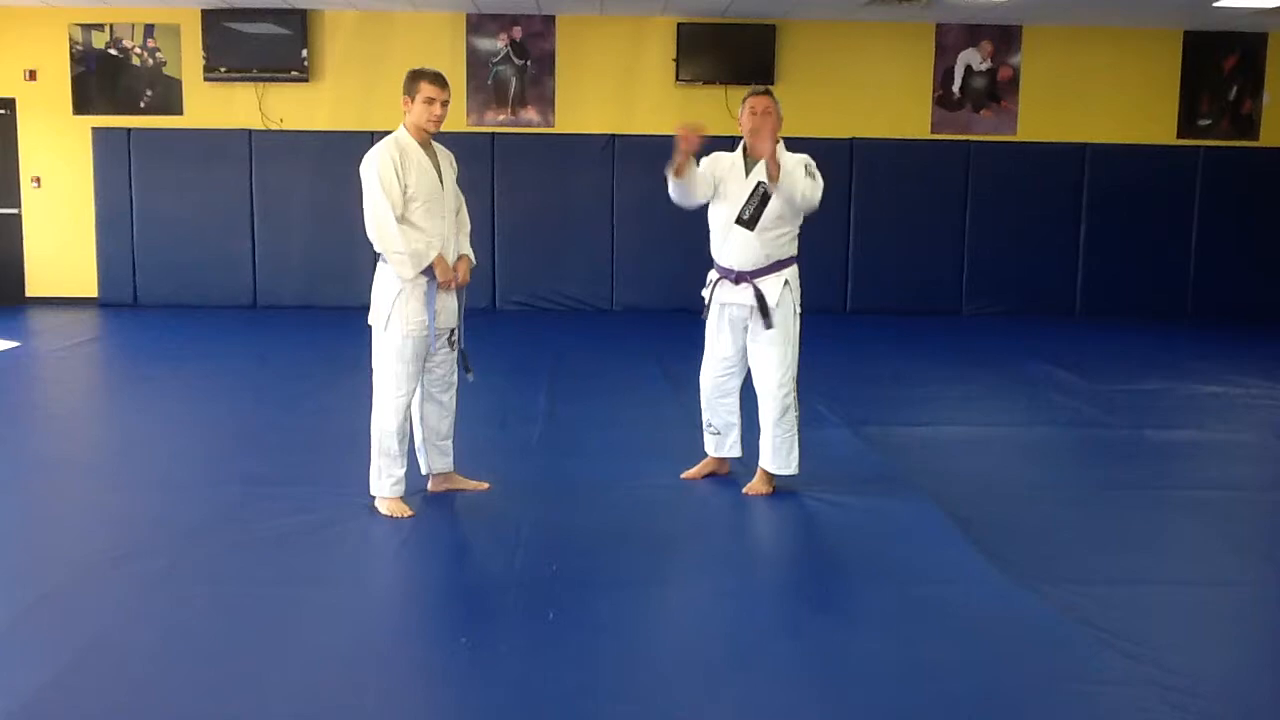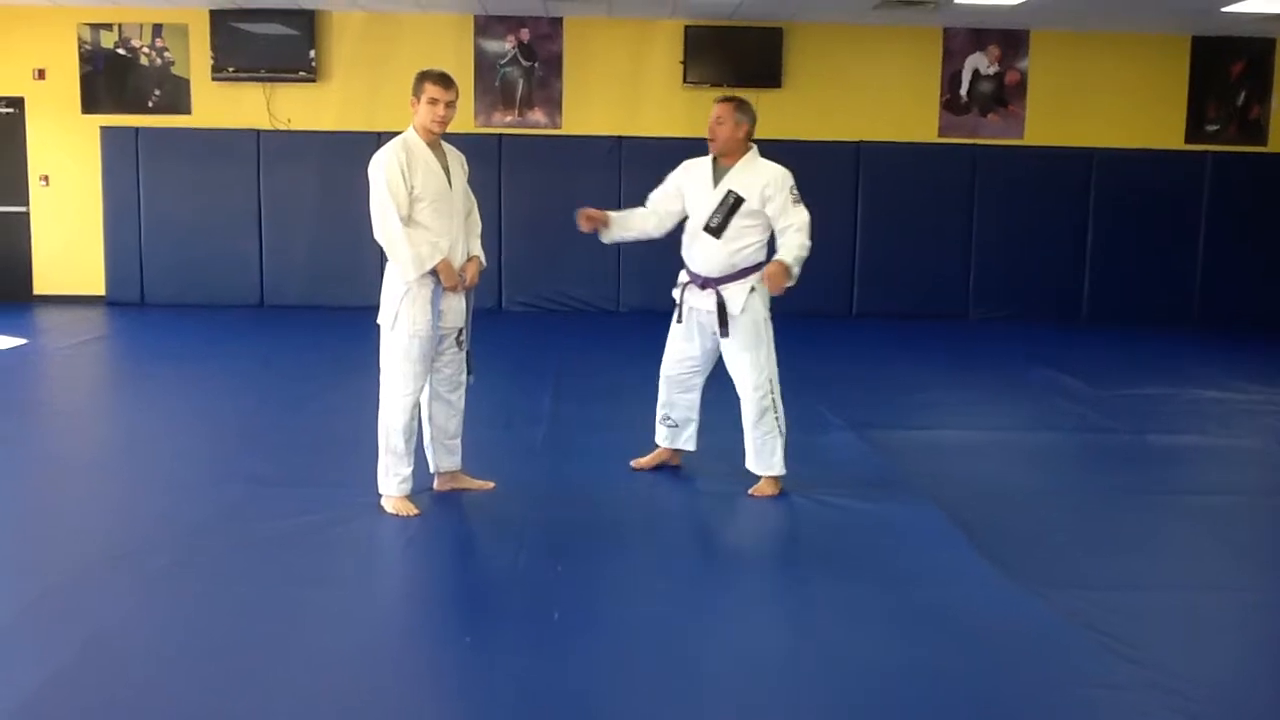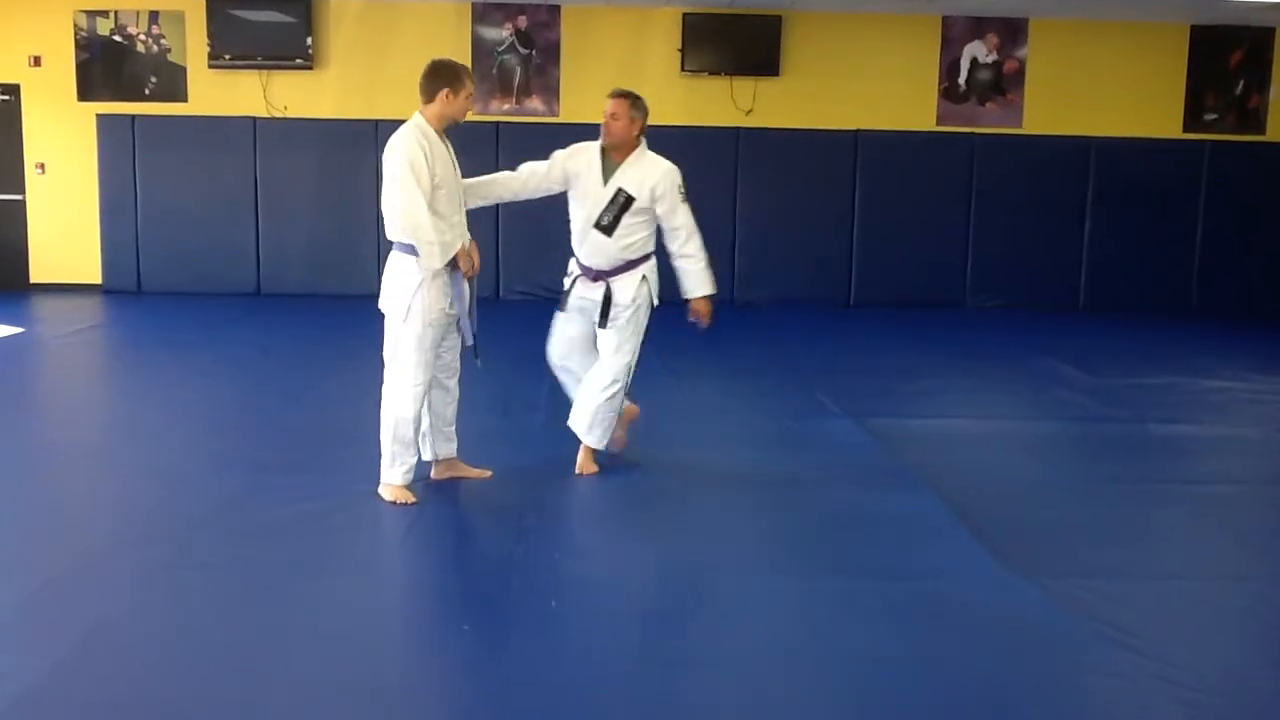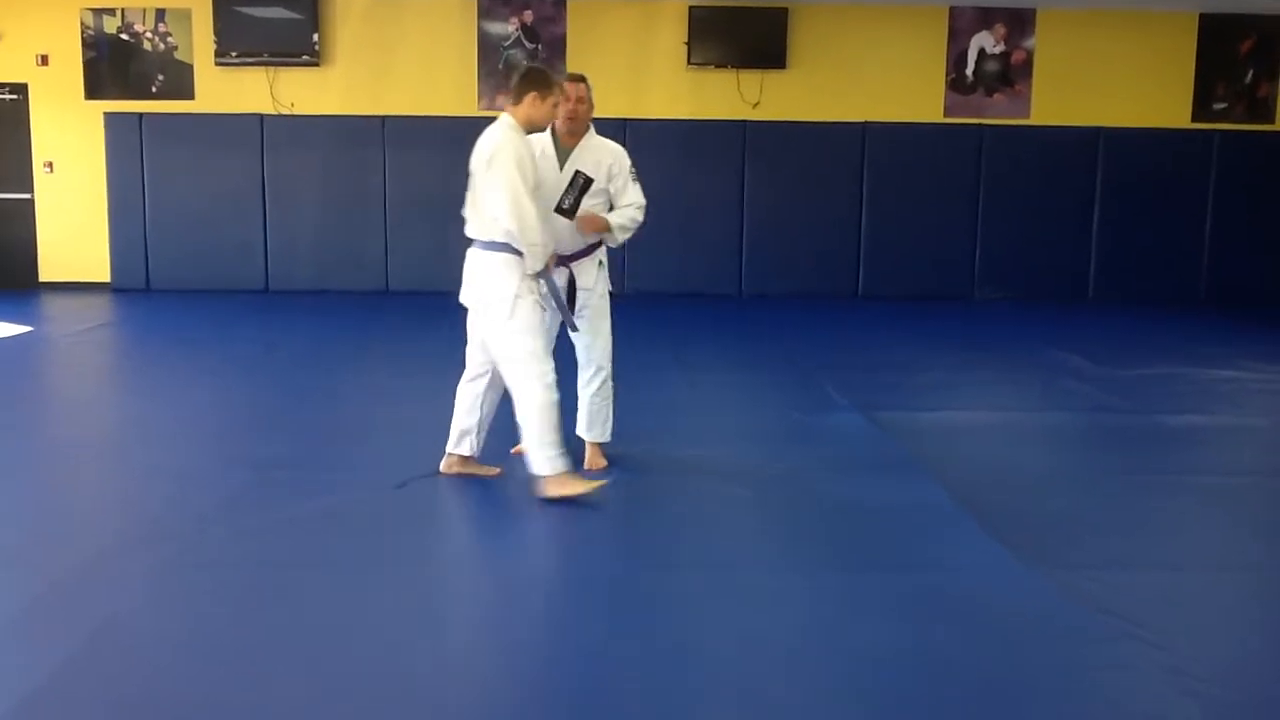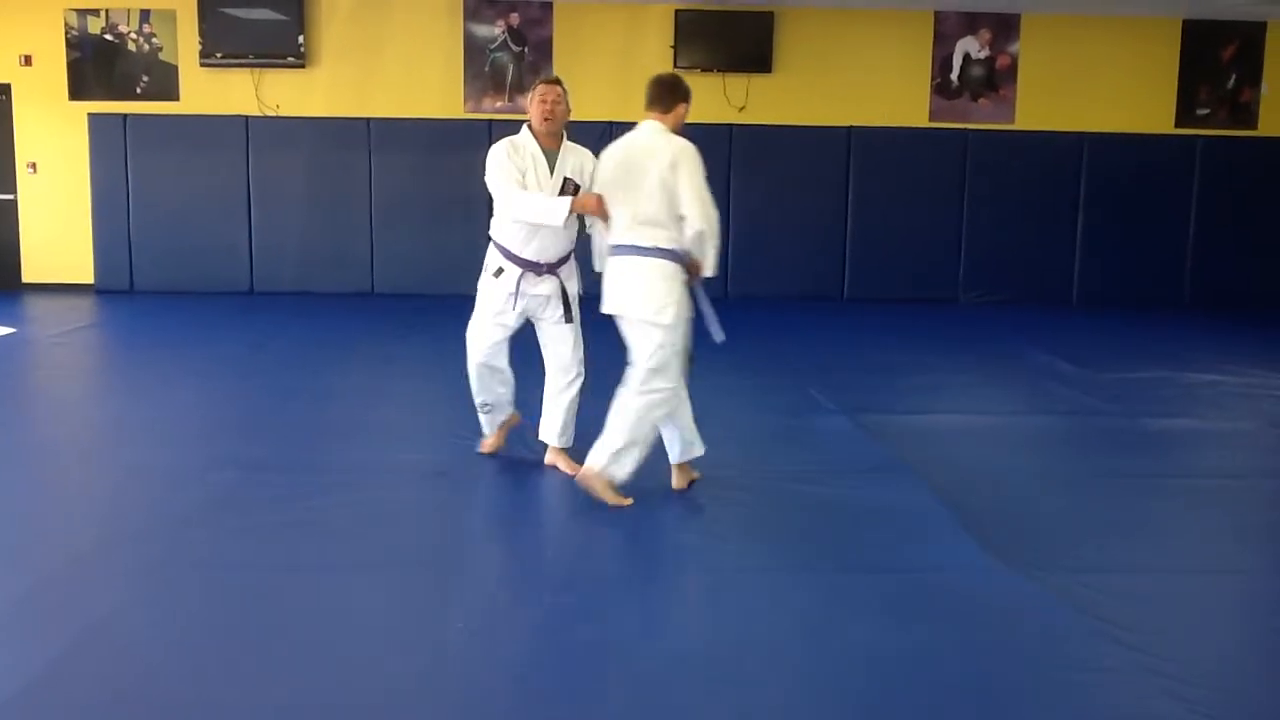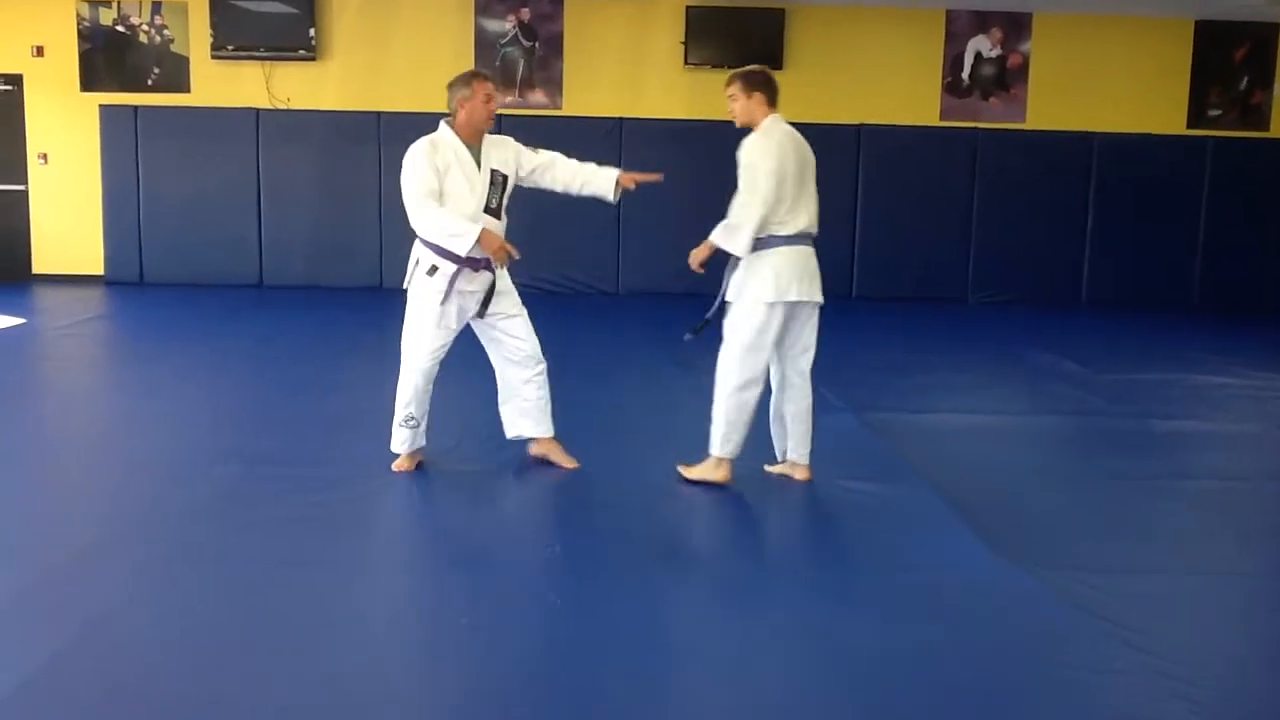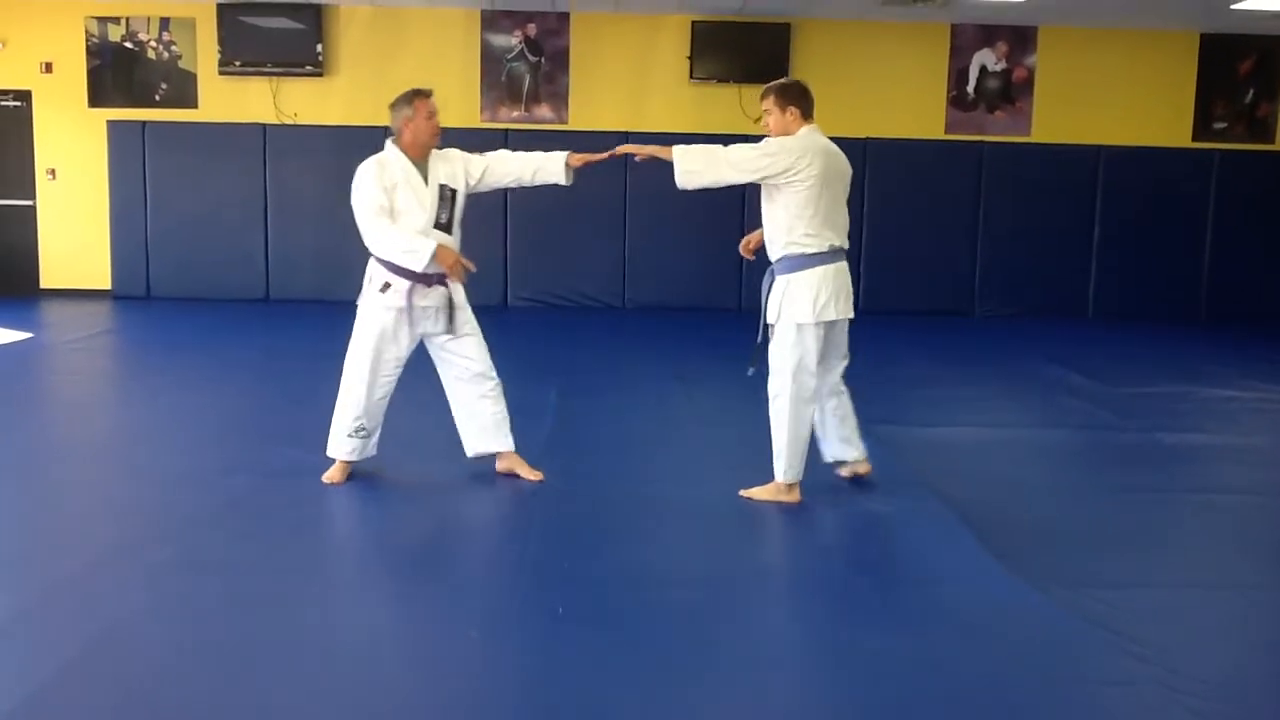
dt=0.7s
person 1, frame 1
left shoulder: (444, 157)
right shoulder: (385, 156)
left elbow: (457, 213)
right elbow: (382, 227)
left wrist: (463, 257)
right wrist: (433, 262)
left hip: (443, 289)
right hip: (404, 288)
left knee: (441, 385)
right knee: (395, 393)
left ankle: (440, 471)
right ankle: (386, 489)
person 1, frame 2
left shoulder: (455, 158)
right shoulder: (393, 157)
left elbow: (469, 215)
right elbow: (389, 227)
left wrist: (474, 258)
right wrist: (437, 265)
left hip: (453, 290)
right hip: (413, 288)
left knee: (450, 385)
right knee: (403, 391)
left ankle: (448, 469)
right ankle: (394, 487)
person 1, frame 3
left shoulder: (439, 141)
right shoulder: (408, 143)
right elbow: (412, 216)
left wrist: (466, 245)
right wrist: (455, 252)
left hip: (446, 274)
right hip: (416, 275)
left knee: (444, 374)
right knee: (409, 379)
left ankle: (443, 458)
right ankle: (394, 476)
person 1, frame 4
left shoulder: (501, 137)
right shoulder: (508, 143)
right elbow: (515, 216)
left wrist: (536, 254)
right wrist: (541, 257)
left hip: (491, 265)
right hip: (504, 270)
left knee: (485, 367)
right knee: (532, 372)
left ankle: (458, 453)
right ankle: (554, 475)
person 1, frame 5
left shoulder: (613, 152)
right shoulder: (679, 150)
left elbow: (602, 220)
right elbow: (699, 218)
right wrist: (700, 262)
left hip: (620, 271)
right hip: (658, 274)
left knee: (665, 371)
right knee: (654, 381)
left ankle: (683, 463)
right ankle: (601, 469)
person 1, frame 6
left shoulder: (761, 141)
right shoulder: (796, 141)
left elbow: (752, 205)
left wrist: (711, 244)
left hip: (768, 265)
right hip: (800, 261)
left knee: (740, 365)
right knee: (794, 369)
left ankle: (719, 461)
right ankle: (797, 459)
person 1, frame 7
left shoulder: (789, 151)
right shoulder: (833, 155)
left elbow: (725, 160)
left wrist: (656, 150)
right wrist: (770, 232)
left hip: (804, 281)
right hip: (832, 274)
left knee: (790, 382)
right knee: (826, 376)
left ankle: (786, 482)
right ankle: (853, 456)
person 2, frame 1
left shoulder: (797, 165)
right shoulder: (718, 164)
left elbow: (803, 198)
right elbow: (686, 191)
left wrist: (774, 165)
right wrist: (684, 156)
left hip: (773, 290)
right hip: (724, 288)
left knee: (775, 383)
right knee: (716, 377)
left ankle: (768, 468)
right ankle: (718, 456)
person 2, frame 2
left shoulder: (771, 176)
right shoulder: (691, 171)
left elbow: (795, 231)
right elbow: (655, 217)
left wrist: (783, 265)
right wrist: (607, 220)
left hip: (742, 296)
right hip: (694, 293)
left knee: (755, 384)
right knee: (677, 372)
left ankle: (770, 471)
right ankle: (670, 448)
person 2, frame 3
left shoulder: (660, 173)
right shoulder: (577, 157)
left elbow: (682, 234)
right elbow: (525, 181)
left wrist: (699, 291)
right wrist: (465, 188)
left hip: (629, 284)
right hip: (584, 279)
left knee: (612, 366)
right knee: (563, 353)
left ankle: (588, 443)
right ankle: (620, 410)
person 2, frame 4
left shoulder: (611, 155)
right shoulder: (526, 149)
left elbow: (634, 208)
left wrist: (606, 224)
left hip: (586, 270)
left knee: (593, 355)
left ankle: (594, 441)
person 2, frame 5
left shoulder: (583, 160)
right shoulder: (506, 151)
left elbow: (601, 218)
right elbow: (513, 202)
right wrist: (572, 203)
left hip: (558, 277)
right hip: (508, 272)
left knee: (566, 364)
right knee: (484, 351)
left ankle: (556, 447)
right ankle: (501, 419)
person 2, frame 6
left shoulder: (505, 150)
right shoulder: (426, 151)
left elbow: (557, 170)
right elbow: (423, 213)
left wrist: (615, 176)
right wrist: (479, 235)
left hip: (488, 275)
right hip: (438, 273)
left knee: (525, 354)
right knee: (420, 362)
left ankle: (541, 439)
right ankle: (409, 447)
person 2, frame 7
left shoulder: (454, 163)
right shoulder: (374, 170)
left elbow: (507, 167)
right elbow: (376, 232)
left wrist: (564, 161)
right wrist: (434, 251)
left hip: (442, 292)
right hip: (392, 291)
left knee: (477, 371)
right knee: (366, 377)
left ankle: (505, 454)
right ankle: (346, 456)
